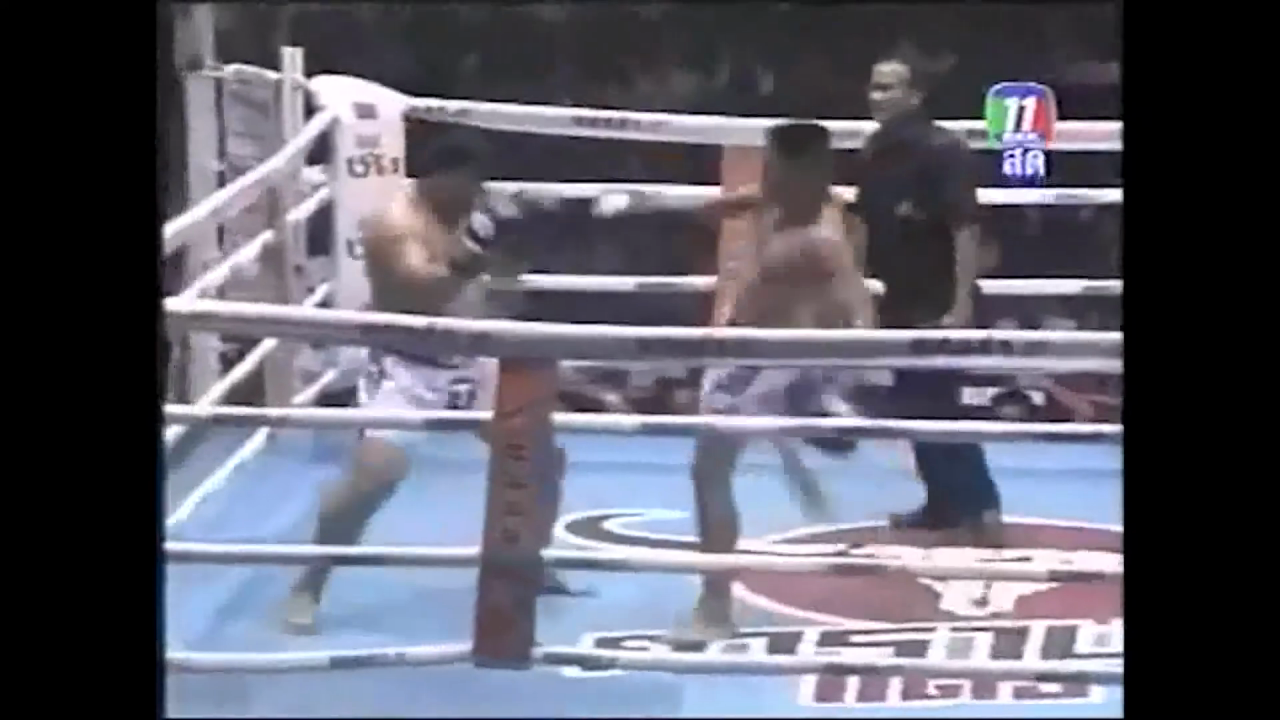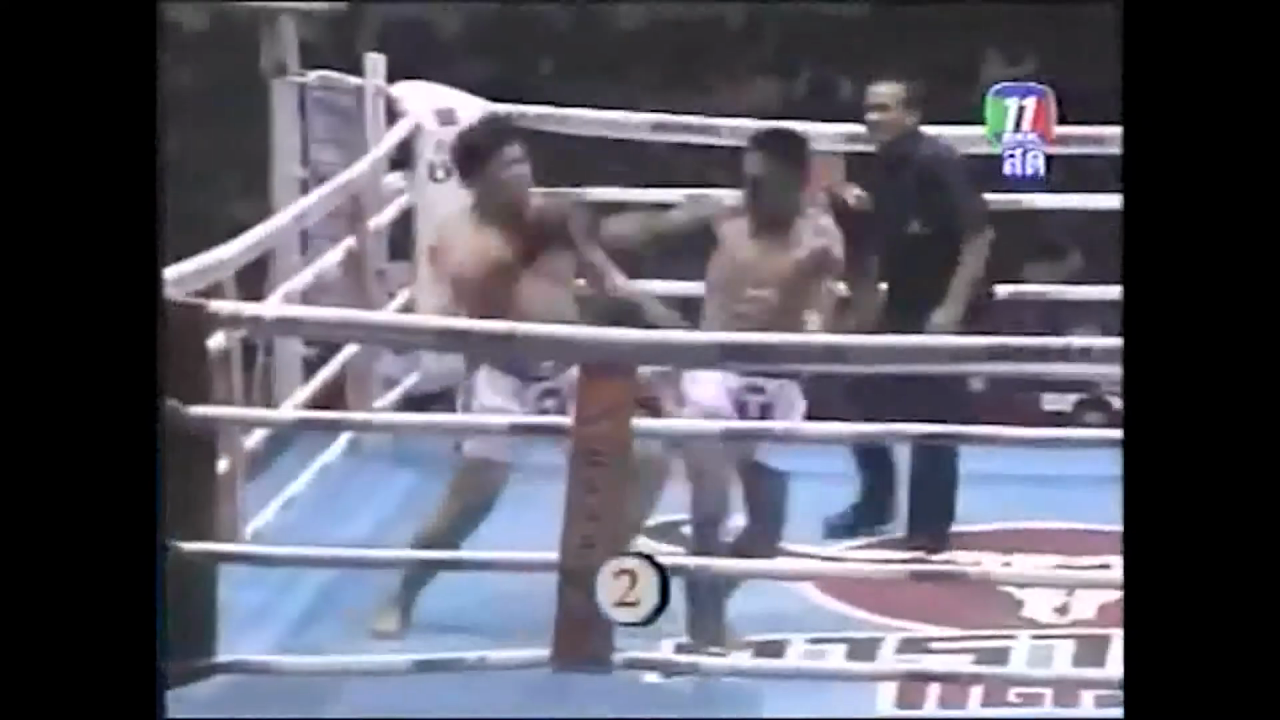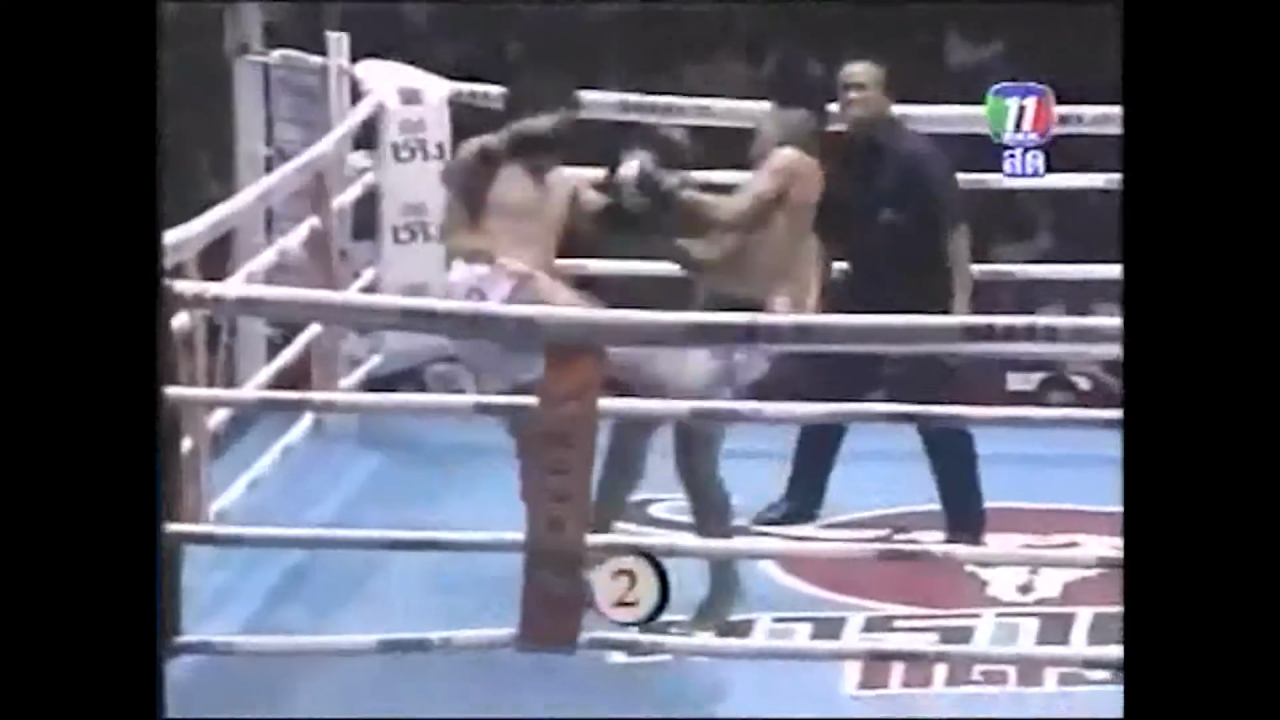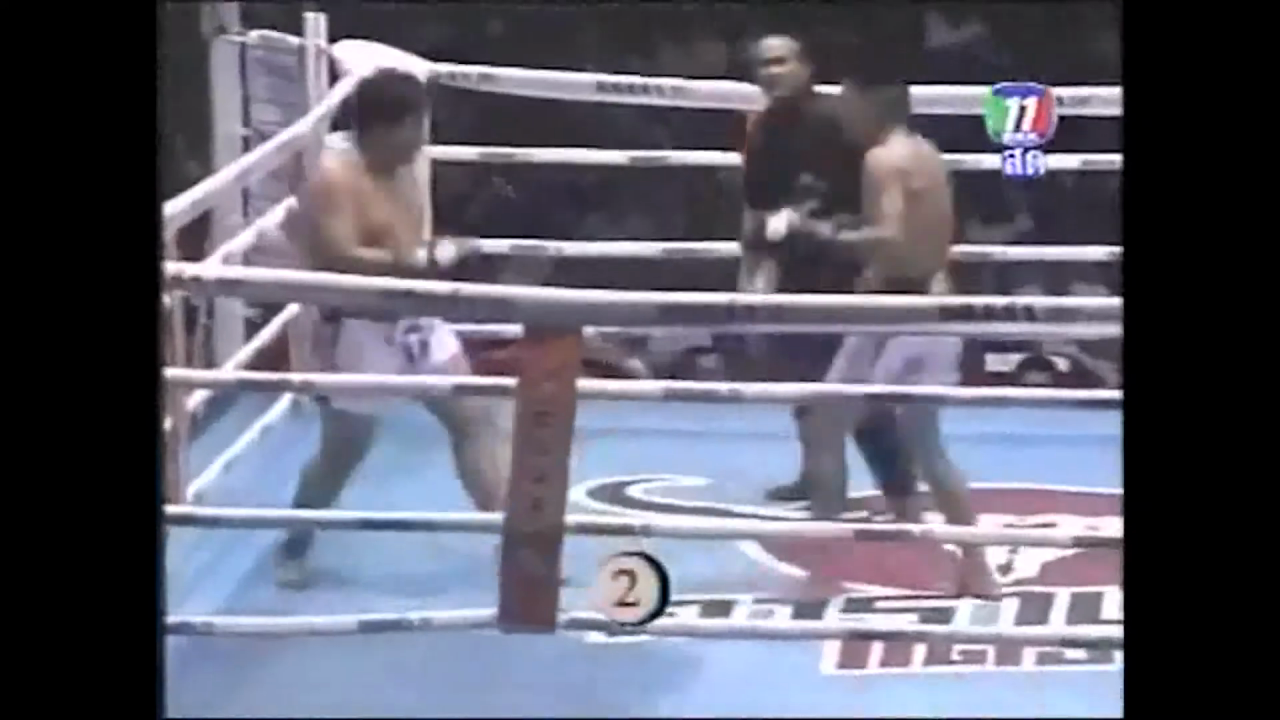
dt=0.5s
person 1, frame 1
left shoulder: (468, 215)
right shoulder: (393, 222)
left elbow: (507, 267)
right elbow: (423, 289)
left wrist: (500, 239)
right wrist: (477, 245)
left hip: (475, 359)
right hip: (408, 368)
left knee: (546, 454)
right knee: (371, 477)
right ankle: (307, 586)
person 1, frame 2
left shoulder: (555, 216)
right shoulder: (455, 237)
left elbow: (600, 269)
right elbow: (462, 310)
left wrist: (650, 309)
right wrist: (523, 252)
left hip: (570, 371)
right hip: (506, 380)
left knee: (650, 464)
right knee: (469, 500)
right ankle: (402, 598)
person 1, frame 3
left shoulder: (559, 184)
right shoulder: (487, 163)
left elbow: (614, 215)
right elbow: (462, 172)
right wrist: (515, 136)
left hip: (525, 298)
right hip: (486, 288)
person 1, frame 4
left shoulder: (403, 169)
right shoulder: (333, 176)
right elbow: (334, 259)
left wrist: (438, 263)
right wrist: (425, 263)
left hip: (415, 320)
right hip: (357, 329)
left knee: (480, 419)
right knee: (344, 453)
right ankle: (293, 546)
person 2, frame 1
left shoulder: (824, 240)
right shoulder: (786, 198)
left elbow: (861, 316)
right elbow: (729, 203)
left wrist: (825, 373)
left hip: (768, 361)
left knee: (710, 472)
left ankle: (715, 609)
person 2, frame 2
left shoulder: (820, 228)
right shoulder: (731, 218)
left hip: (775, 380)
right hip: (713, 369)
left knee: (768, 523)
right knee: (711, 504)
left ankle: (710, 607)
right ankle: (705, 626)
person 2, frame 3
left shoulder: (791, 162)
right shoulder: (791, 178)
left elbow: (730, 217)
left wrist: (663, 188)
right hip: (717, 320)
left knee: (696, 460)
right knee: (632, 428)
left ankle: (722, 588)
person 2, frame 4
left shoulder: (883, 161)
right shoulder: (927, 156)
left elbow: (888, 240)
left wrist: (817, 233)
left knee: (822, 427)
right knee: (926, 448)
right ankle: (976, 570)
person 3, frame 1
left shoulder: (942, 150)
right shoulder: (876, 149)
left elbow: (967, 230)
right elbow: (868, 223)
left wrist: (963, 304)
left hip: (938, 301)
right hip: (898, 296)
left knee: (934, 403)
right knee: (911, 403)
left ankle: (980, 505)
right ankle: (944, 506)
person 3, frame 2
left shoulder: (939, 163)
right shoulder: (881, 170)
left elbow: (980, 235)
left wrist: (954, 308)
right wrist: (867, 305)
left hip: (946, 308)
right hip: (902, 306)
left knee: (934, 417)
right knee: (868, 401)
left ankle: (930, 525)
right ankle: (873, 503)
person 3, frame 3
left shoulder: (917, 155)
right shoulder: (839, 160)
left elbow: (955, 229)
right elbow: (826, 236)
left wrist: (961, 304)
left hip: (920, 301)
right hip: (862, 295)
left knee: (937, 414)
right knee: (822, 390)
left ankle: (965, 521)
right ankle: (801, 499)
person 3, frame 4
left shoulder: (836, 120)
right shoulder: (763, 134)
right elbow: (756, 208)
right wrist: (749, 272)
left hip: (844, 267)
right hip: (796, 268)
right knee: (801, 372)
left ankle: (896, 480)
right ankle: (819, 473)
